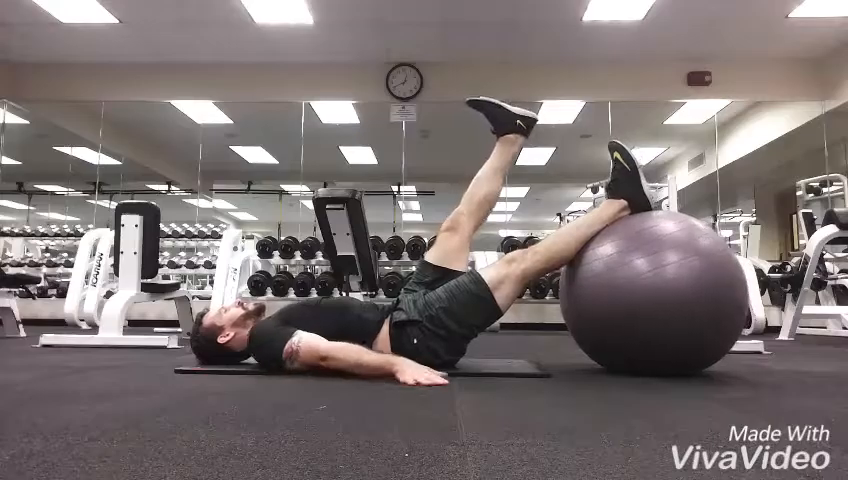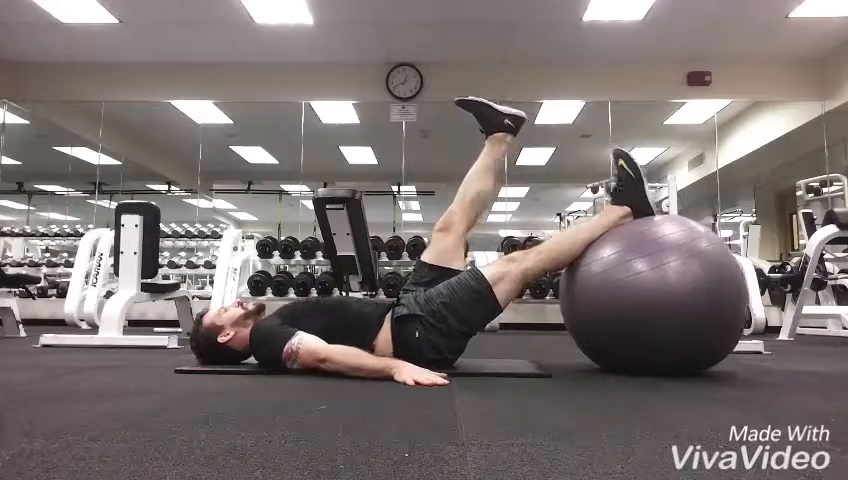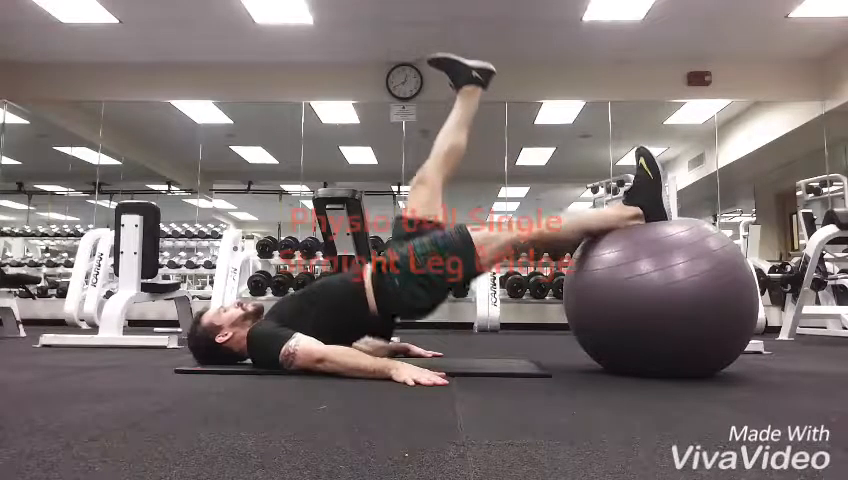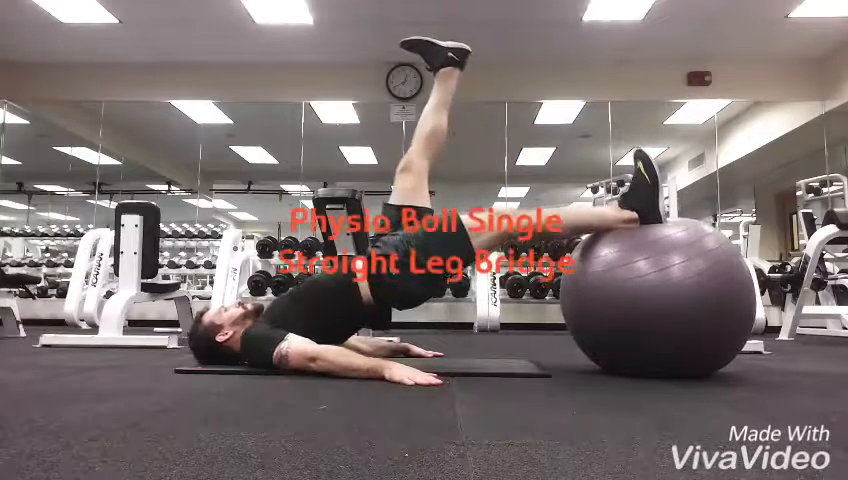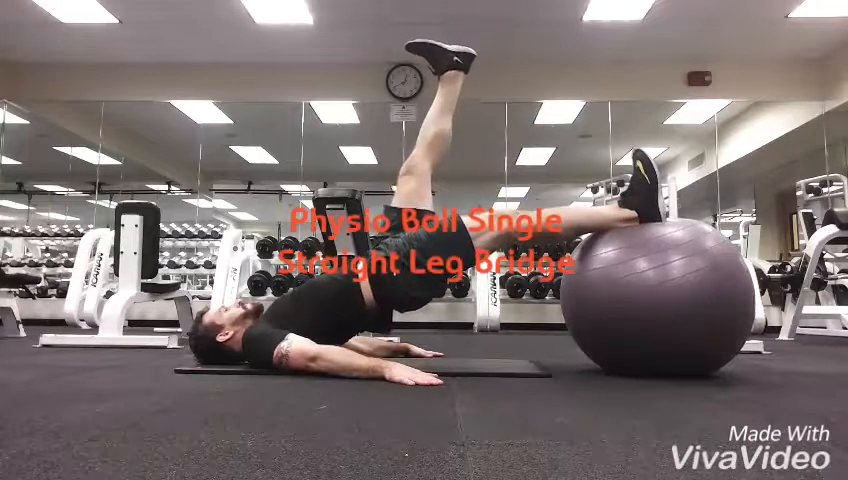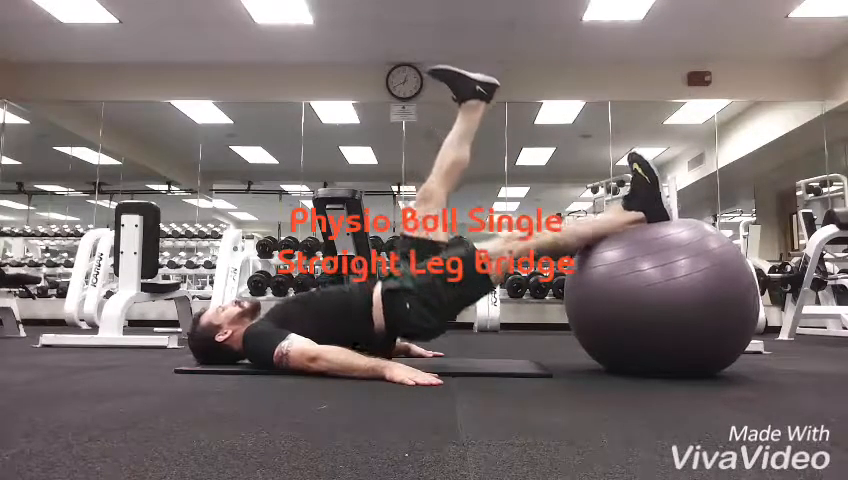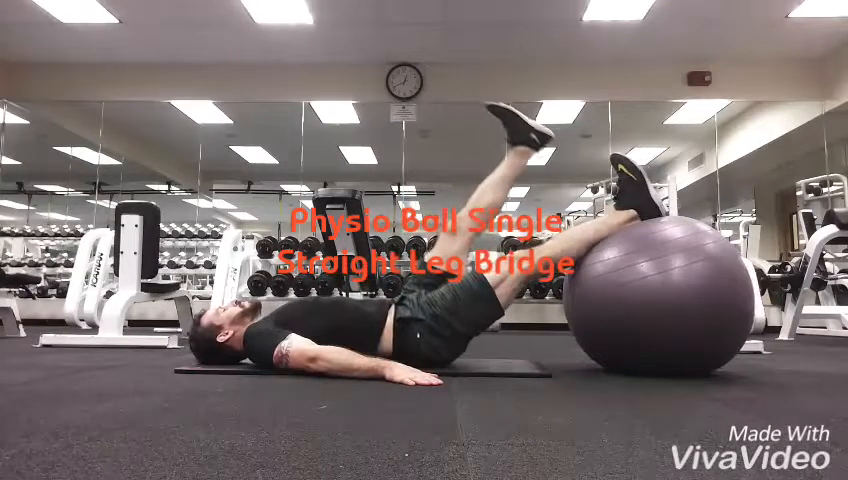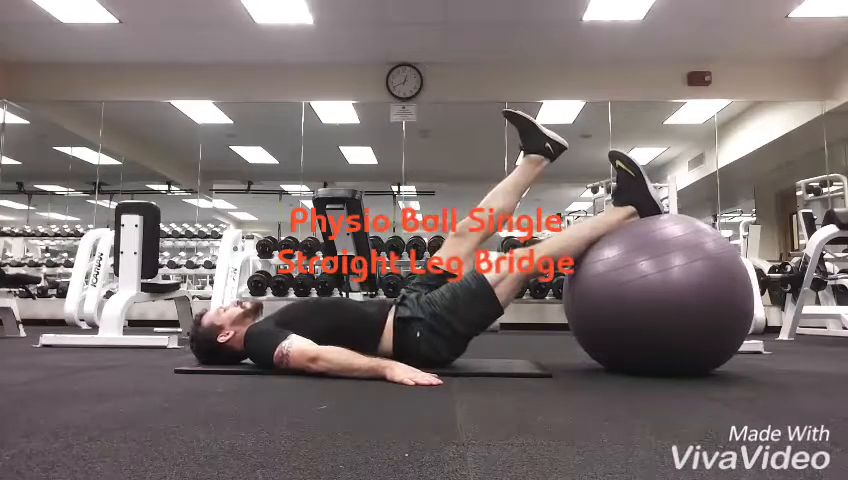
dt=0.4s
person 1, frame 1
left shoulder: (277, 326)
right shoulder: (265, 340)
right elbow: (325, 353)
right wrist: (397, 364)
left hip: (403, 312)
right hip: (414, 335)
left knee: (457, 225)
right knee: (519, 262)
left ankle: (510, 136)
right ankle: (620, 203)
person 1, frame 2
left shoulder: (275, 325)
right shoulder: (266, 337)
right elbow: (323, 355)
right wrist: (395, 365)
left hip: (404, 311)
right hip: (415, 331)
left knee: (450, 226)
right knee: (519, 263)
left ankle: (499, 137)
right ankle: (622, 210)
person 1, frame 3
left shoulder: (272, 325)
right shoulder: (263, 340)
left elbow: (344, 337)
right elbow: (319, 356)
right wrist: (393, 368)
left hip: (391, 273)
right hip: (397, 281)
left knee: (426, 182)
right knee: (509, 234)
left ankle: (469, 90)
right ankle: (634, 210)
person 1, frame 4
left shoulder: (270, 325)
right shoulder: (258, 342)
left elbow: (337, 338)
right elbow: (313, 356)
right wrist: (389, 368)
left hip: (385, 262)
right hip: (395, 271)
left knee: (412, 167)
right knee: (507, 221)
left ankle: (446, 72)
right ankle: (629, 214)
person 1, frame 5
left shoulder: (269, 326)
right shoulder: (259, 340)
left elbow: (339, 339)
right elbow: (312, 356)
right wrist: (387, 368)
left hip: (388, 263)
right hip: (397, 273)
left knee: (415, 171)
right knee: (509, 223)
left ankle: (451, 75)
right ankle: (630, 212)
person 1, frame 6
left shoulder: (269, 325)
right shoulder: (258, 340)
right elbow: (313, 356)
right wrist: (387, 367)
left hip: (395, 290)
right hip: (407, 303)
left knee: (431, 196)
right knee: (517, 242)
left ankle: (472, 103)
right ankle: (636, 215)
person 1, frame 7
left shoulder: (271, 325)
right shoulder: (259, 340)
right elbow: (314, 357)
right wrist: (389, 366)
left hip: (406, 310)
right hip: (419, 332)
left knee: (459, 228)
right knee: (522, 260)
left ankle: (522, 147)
right ankle: (630, 214)
person 1, frame 8
left shoulder: (274, 326)
right shoulder: (261, 339)
right elbow: (315, 358)
right wrist: (388, 366)
left hip: (407, 309)
right hip: (420, 331)
left knee: (465, 234)
right knee: (521, 259)
left ankle: (536, 156)
right ankle: (629, 210)
